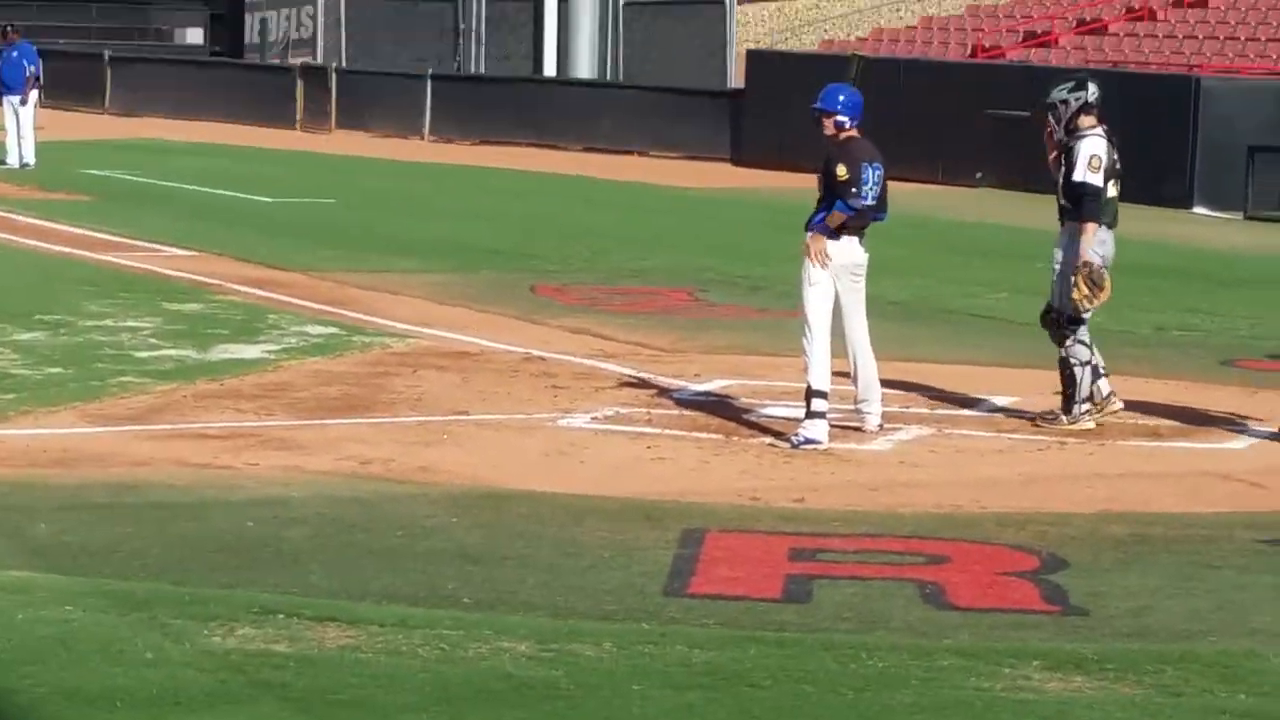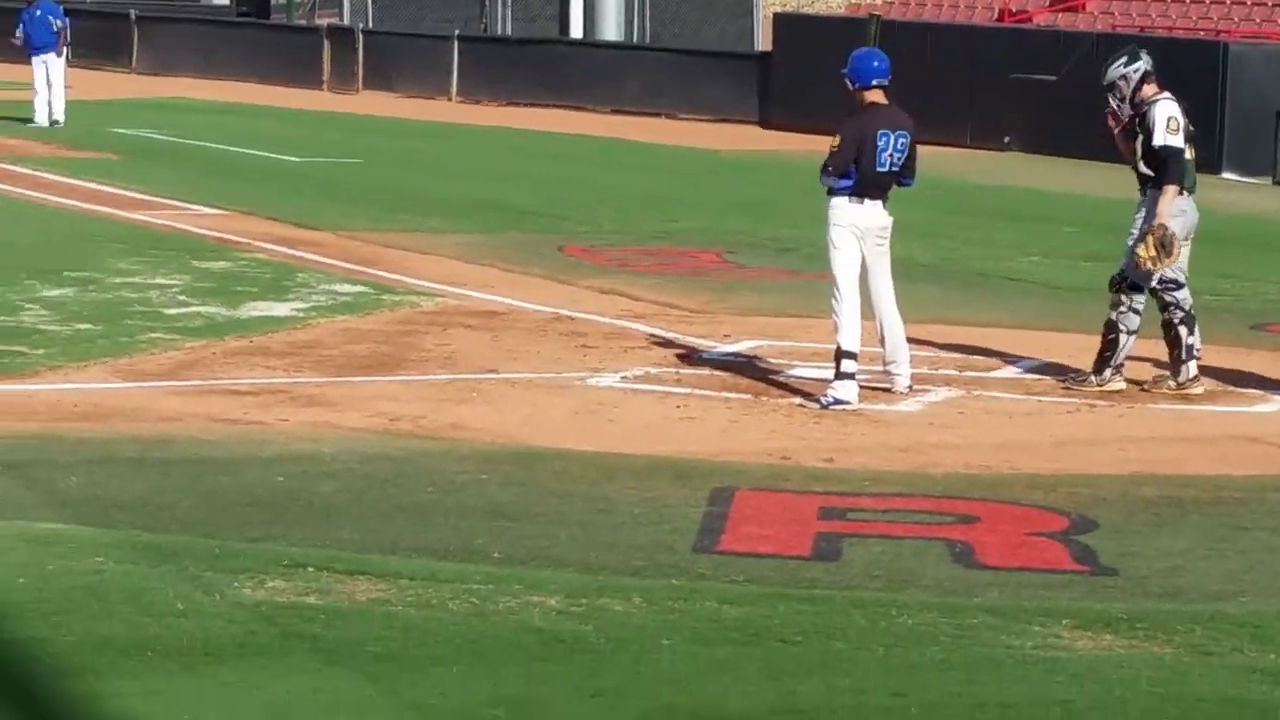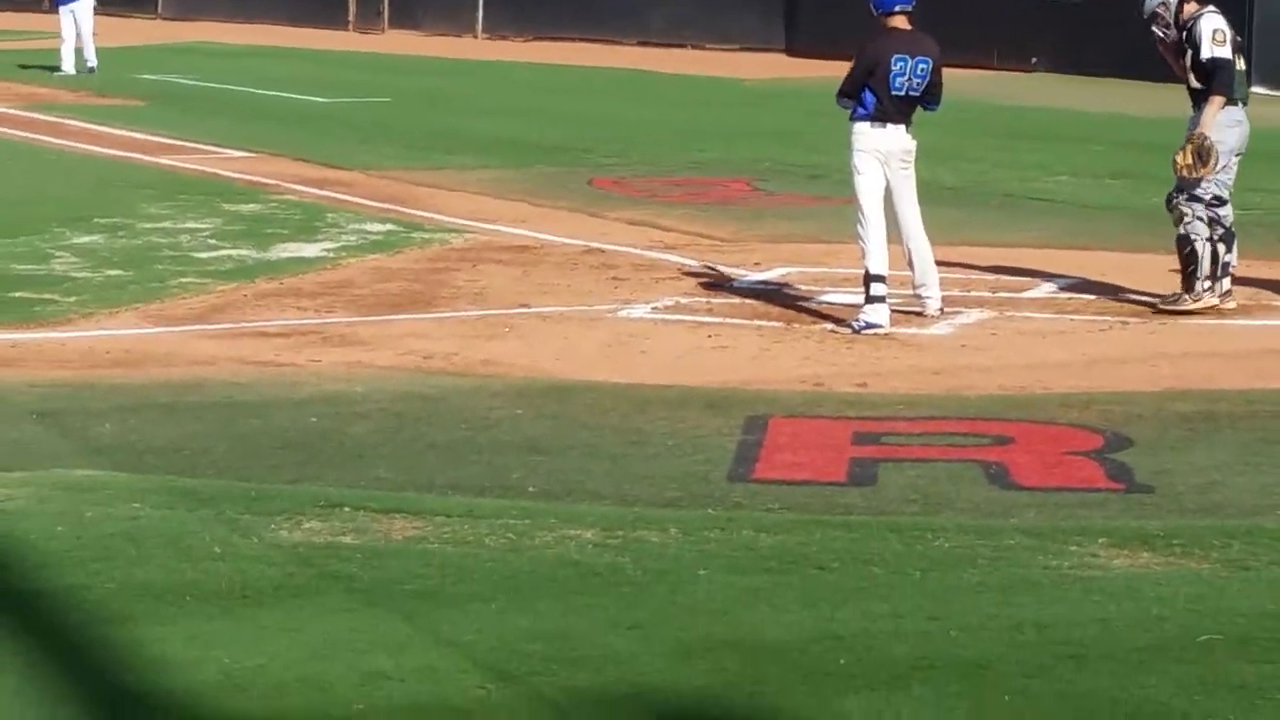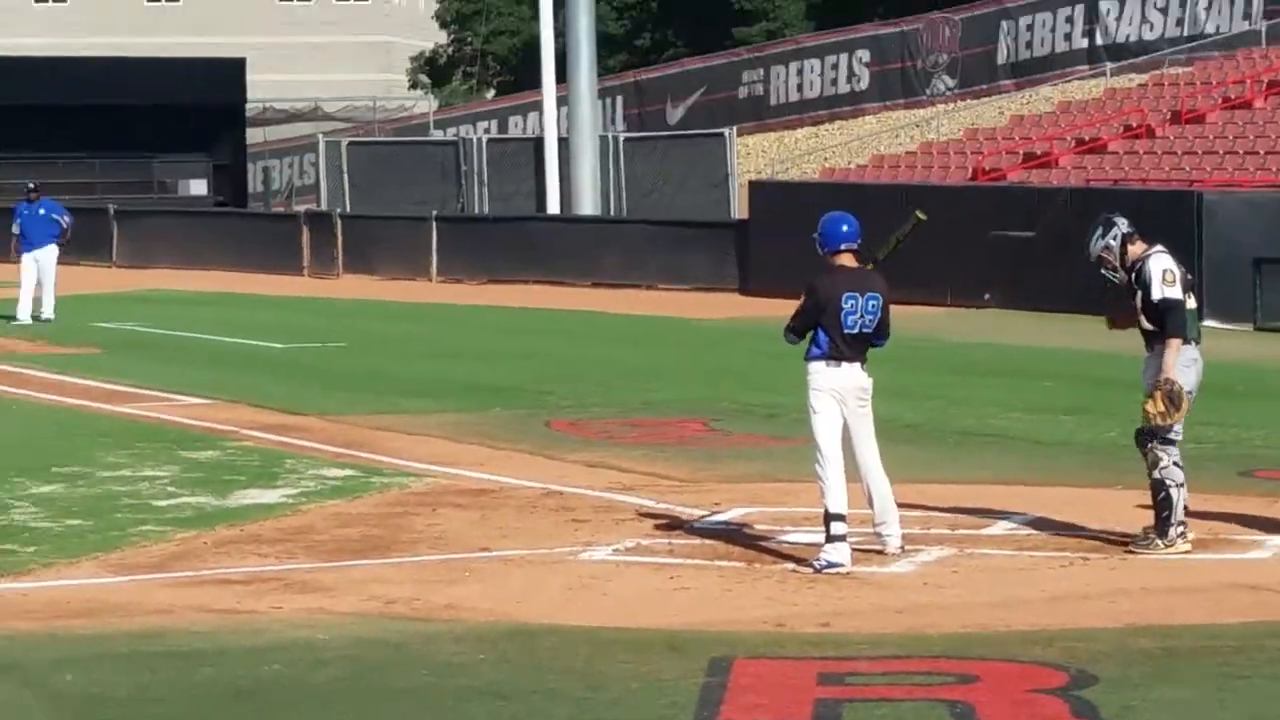
dt=0.4s
person 1, frame 1
left shoulder: (841, 151)
right shoulder: (873, 154)
left elbow: (850, 198)
right elbow: (880, 211)
left wrist: (820, 230)
left hip: (828, 247)
right hip: (857, 248)
left knee: (817, 332)
right knee: (857, 329)
left ankle: (816, 423)
right ankle: (871, 413)
person 1, frame 2
left shoulder: (858, 121)
right shoulder: (904, 122)
left elbow: (831, 175)
right elbow: (906, 178)
left wrist: (839, 169)
left hip: (848, 211)
right hip: (879, 213)
left knee: (846, 294)
right knee: (882, 291)
left ankle: (846, 384)
right ankle: (900, 374)
person 1, frame 3
left shoulder: (876, 46)
right shoulder: (929, 48)
left elbow: (845, 97)
right elbow: (932, 102)
left hip: (870, 137)
right hip: (903, 138)
left knee: (872, 220)
right knee: (910, 217)
left ankle: (877, 311)
right ankle: (931, 297)
person 1, frame 4
left shoulder: (823, 284)
right shoulder: (877, 283)
left elbow: (793, 334)
right elbow: (880, 338)
left hip: (826, 375)
right hip: (859, 375)
left knee: (829, 457)
right knee: (868, 453)
left ankle: (837, 548)
right ankle: (891, 535)
person 2, frame 1
left shoulder: (1088, 144)
right shoulder: (1095, 141)
left elbow: (1090, 201)
left wrist: (1085, 252)
right wrist: (1055, 153)
left hip: (1084, 239)
right hip: (1094, 240)
left knee: (1066, 322)
right knee: (1063, 319)
left ankle: (1076, 410)
right ankle: (1101, 392)
person 2, frame 2
left shoulder: (1162, 109)
right shoulder: (1151, 112)
left elbow: (1175, 165)
right elbow: (1143, 161)
left wrist: (1161, 214)
right wrist: (1121, 132)
left hip: (1165, 207)
right hip: (1177, 209)
left knee: (1131, 285)
right knee: (1172, 289)
left ankle: (1107, 371)
right ankle: (1186, 374)
person 2, frame 3
right shoulder: (1196, 29)
left elbow: (1222, 76)
left wrist: (1204, 124)
right wrist: (1172, 54)
left hip: (1220, 121)
right hip: (1223, 122)
left knee: (1189, 199)
right knee: (1215, 204)
left ankle: (1199, 288)
right ankle: (1221, 288)
person 2, frame 4
left shoulder: (1157, 263)
right shoulder: (1148, 267)
left elbow: (1176, 317)
left wrist: (1168, 369)
right wrist: (1132, 321)
left hip: (1175, 361)
right hip: (1168, 361)
left knee: (1161, 442)
right knee: (1153, 440)
left ankle: (1171, 533)
right ankle: (1173, 522)
